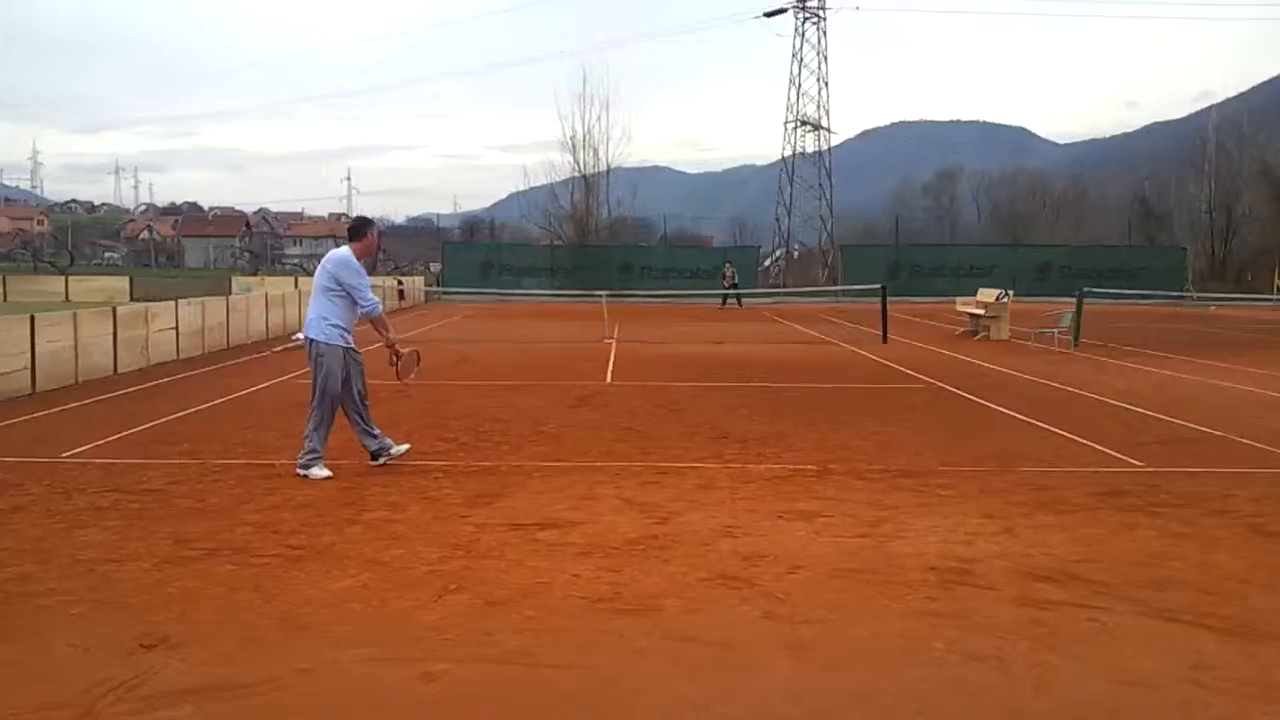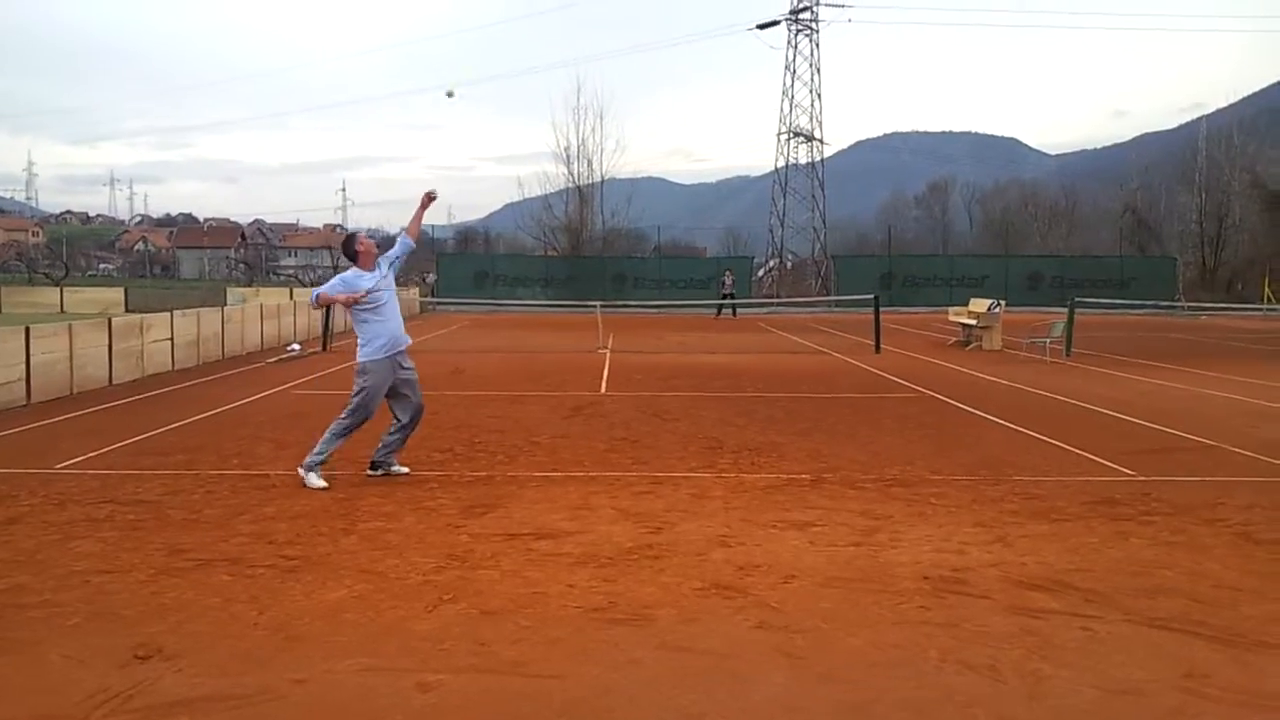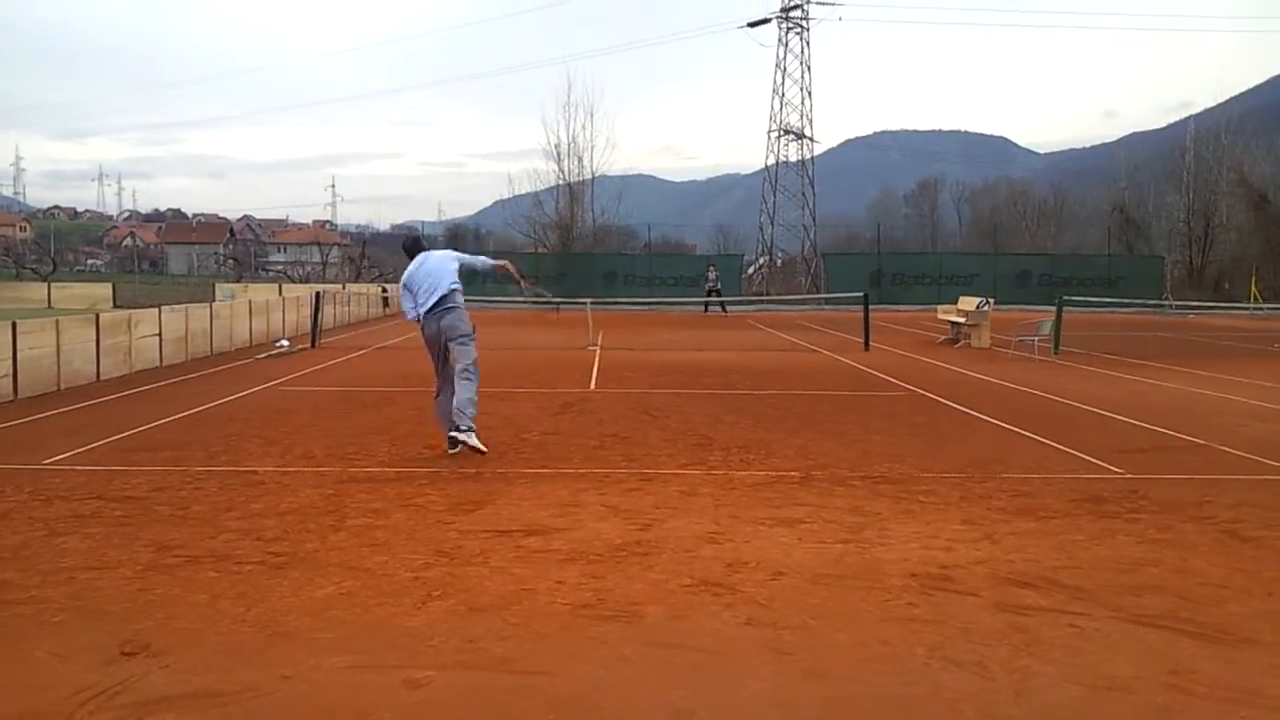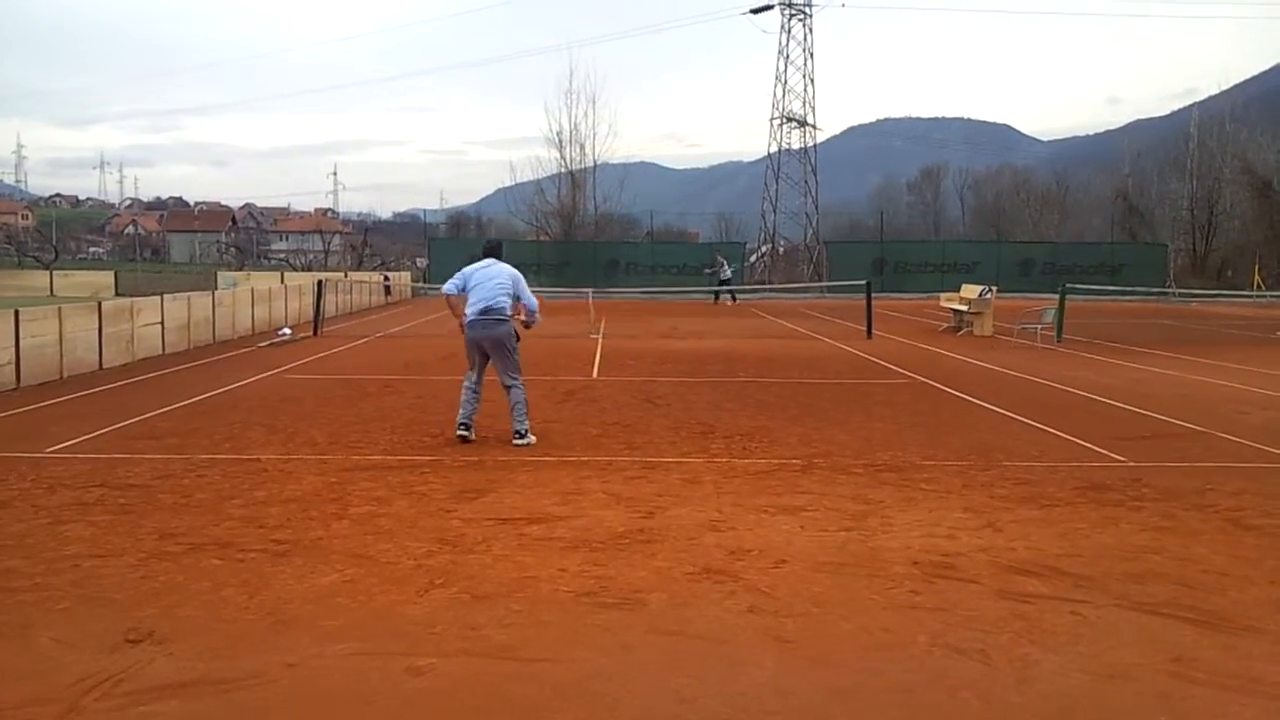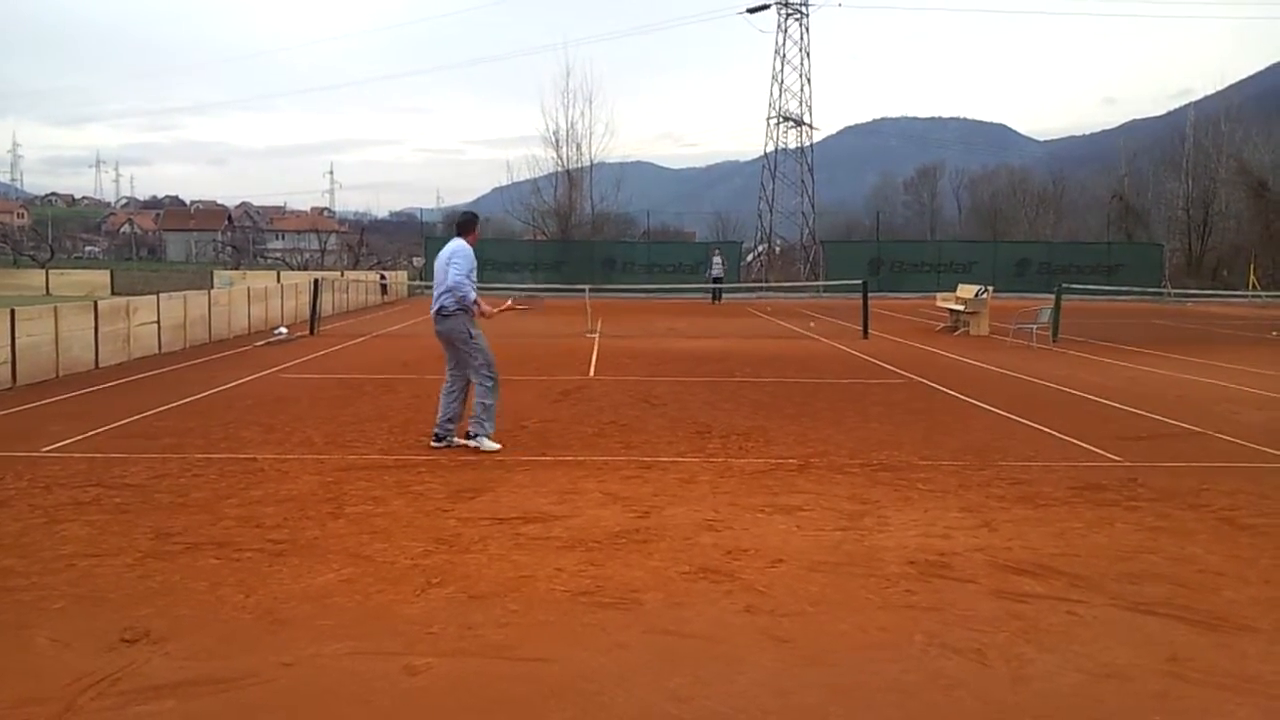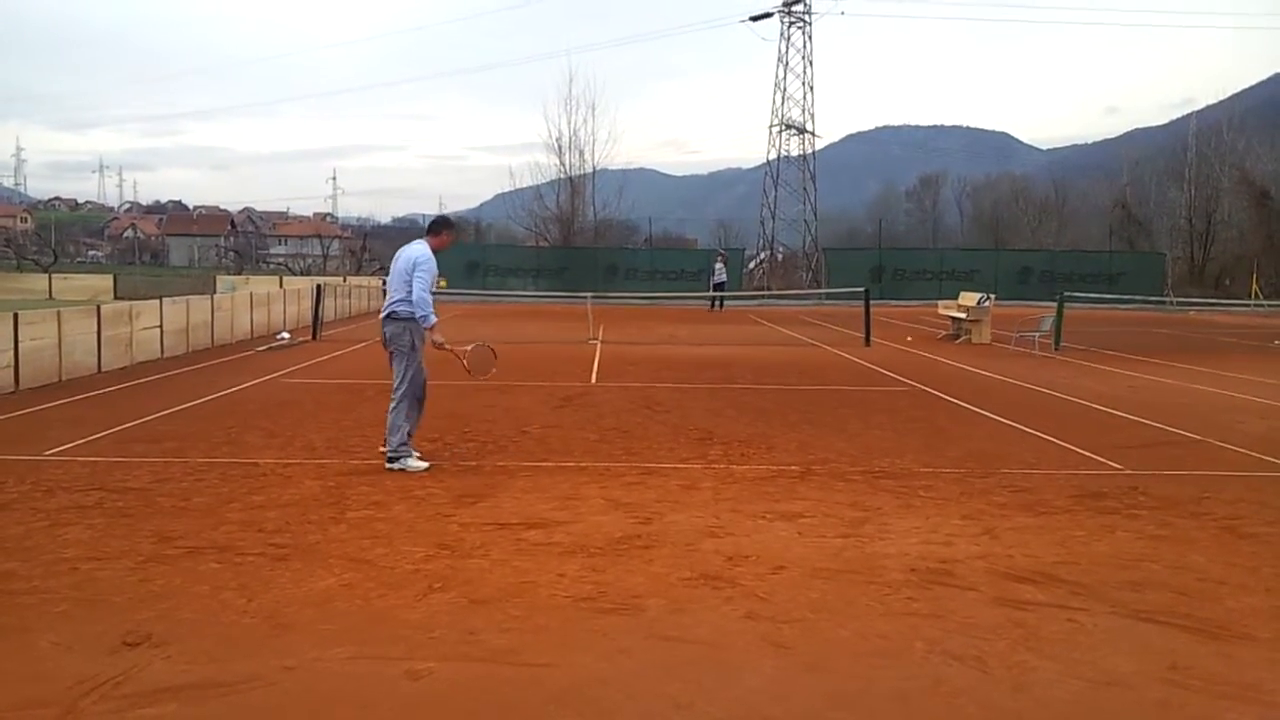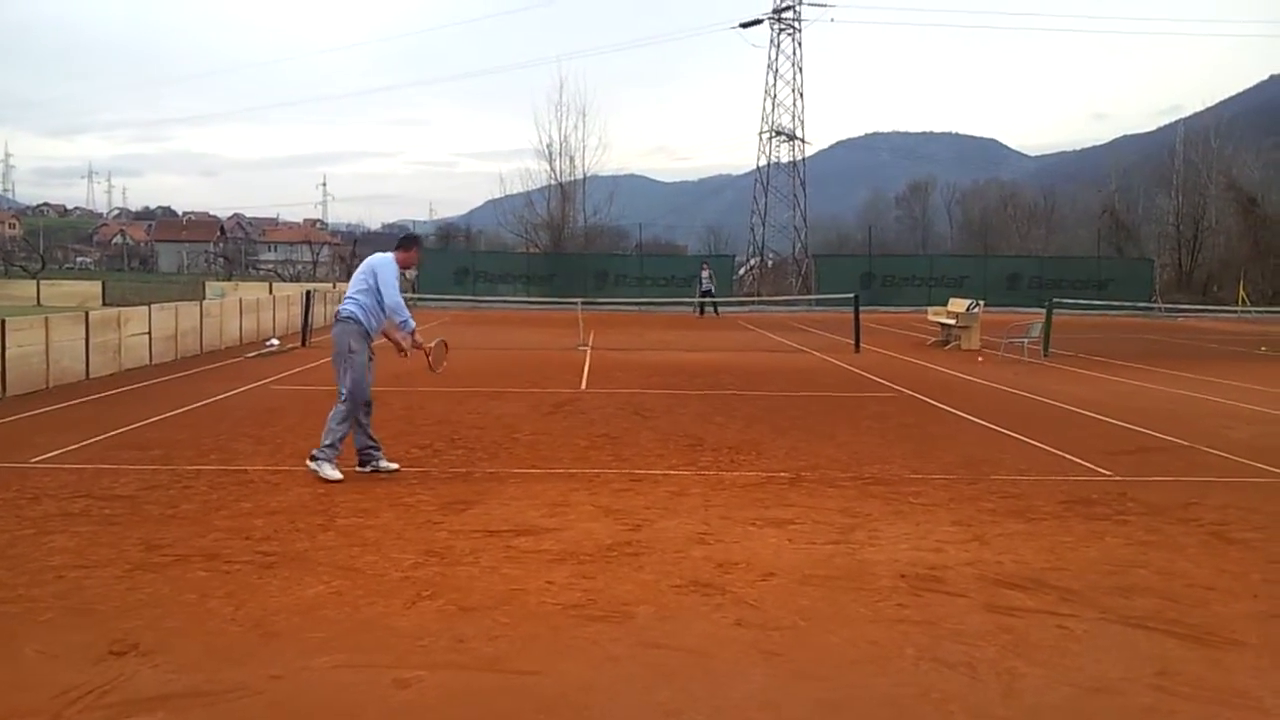
dt=0.7s
person 1, frame 1
left shoulder: (352, 263)
right shoulder: (342, 260)
left elbow: (366, 309)
right elbow: (370, 305)
left wrist: (387, 339)
right wrist: (389, 333)
left hip: (342, 341)
right hip: (325, 339)
left knee: (356, 398)
right knee: (327, 399)
left ankle: (379, 448)
right ankle: (309, 461)
person 1, frame 2
left shoulder: (386, 265)
right shoulder: (348, 280)
left elbow: (407, 239)
right elbow: (316, 298)
left wrist: (422, 208)
right wrist: (339, 298)
left hip: (399, 355)
right hip: (374, 360)
left knee: (413, 410)
right knee: (356, 415)
left ankle: (382, 461)
right ankle: (312, 465)
person 1, frame 3
left shoulder: (407, 276)
right shoulder: (446, 255)
left elbow: (411, 316)
right elbow: (479, 262)
right wrist: (508, 267)
left hip: (430, 325)
right hip: (453, 315)
left knee: (444, 382)
right knee: (465, 374)
left ankle: (453, 439)
right ankle: (464, 428)
person 1, frame 4
left shoulder: (468, 270)
right shoulder: (512, 272)
left elbow: (449, 290)
right elbow: (531, 304)
left wrist: (460, 318)
right wrist: (530, 321)
left hip: (473, 327)
right hip: (500, 326)
left knee: (473, 378)
right knee: (513, 381)
left ankle: (464, 424)
right ankle: (521, 432)
person 1, frame 5
left shoulder: (446, 250)
right shoulder: (463, 249)
right elbow: (456, 282)
left wrist: (475, 304)
right wrist: (478, 304)
left hip: (443, 319)
right hip: (458, 320)
left knee: (456, 378)
right knee: (486, 375)
left ankle: (443, 433)
right ankle: (478, 432)
person 1, frame 6
left shoulder: (406, 250)
right shoulder: (425, 257)
left elbow: (392, 284)
right elbow: (420, 297)
right wrist: (434, 329)
left hip: (393, 323)
right hip: (406, 326)
left knee: (415, 387)
right knee: (405, 391)
left ankle: (398, 443)
right ankle: (398, 455)
person 1, frame 7
left shoulder: (385, 266)
right shoulder: (385, 262)
right elbow: (394, 302)
left wrist: (396, 338)
right wrist: (412, 332)
left hip: (361, 335)
right hip: (350, 330)
left knee: (362, 398)
right knee: (351, 396)
left ankle: (369, 456)
right ankle: (323, 456)
